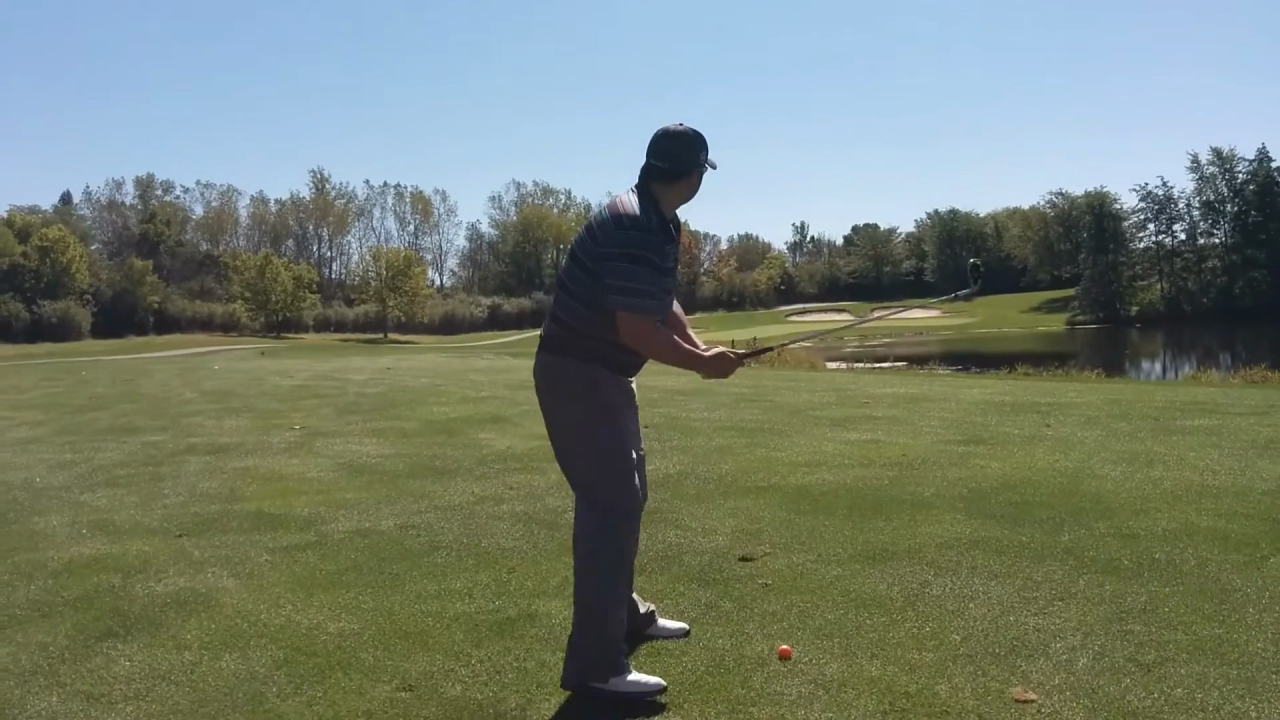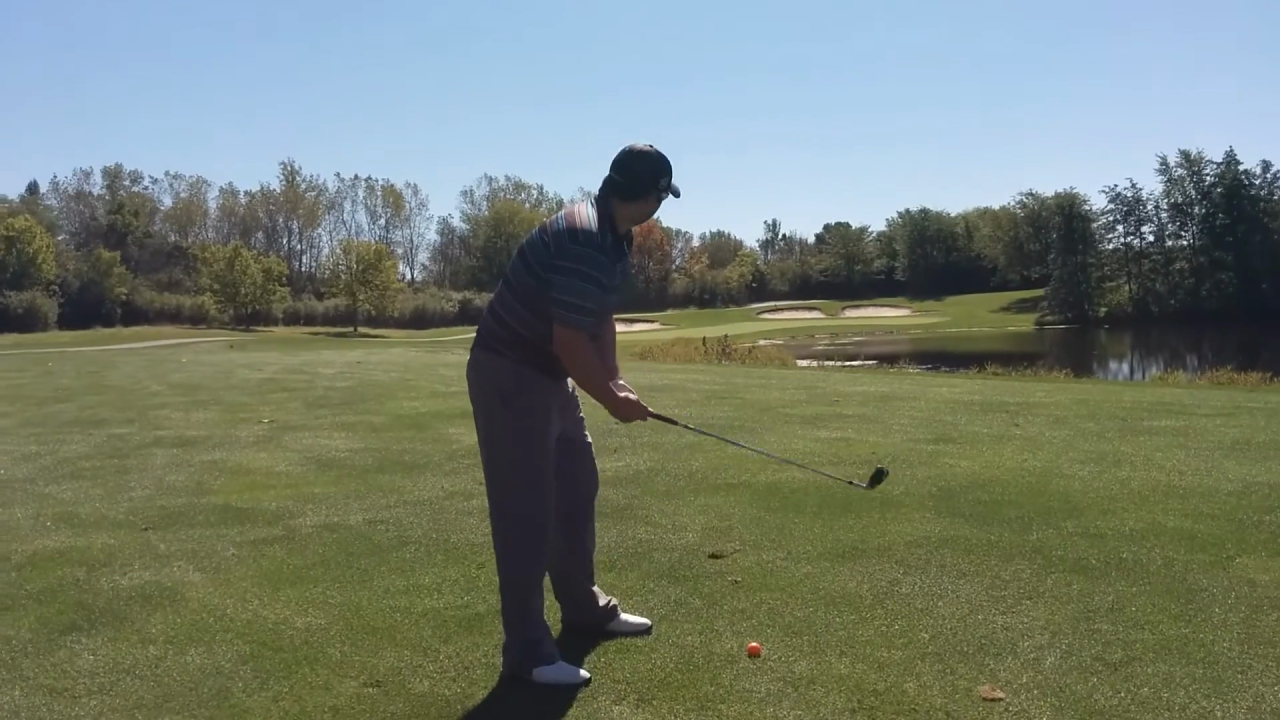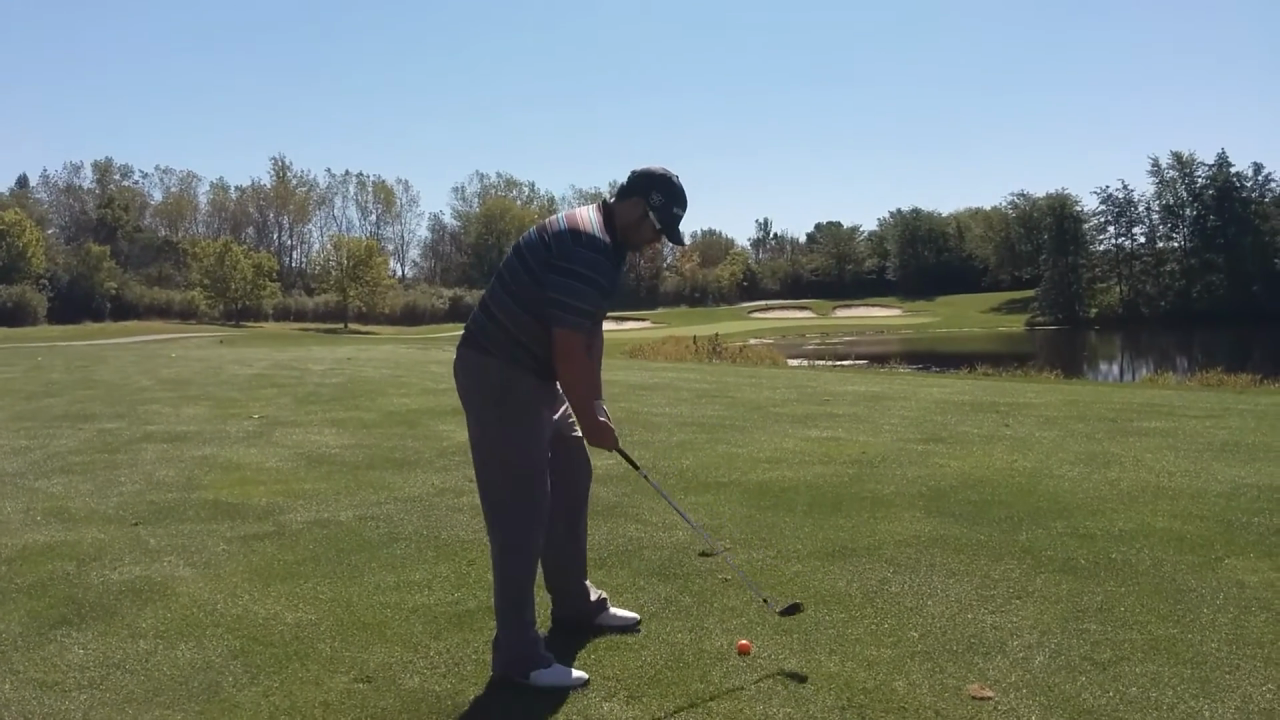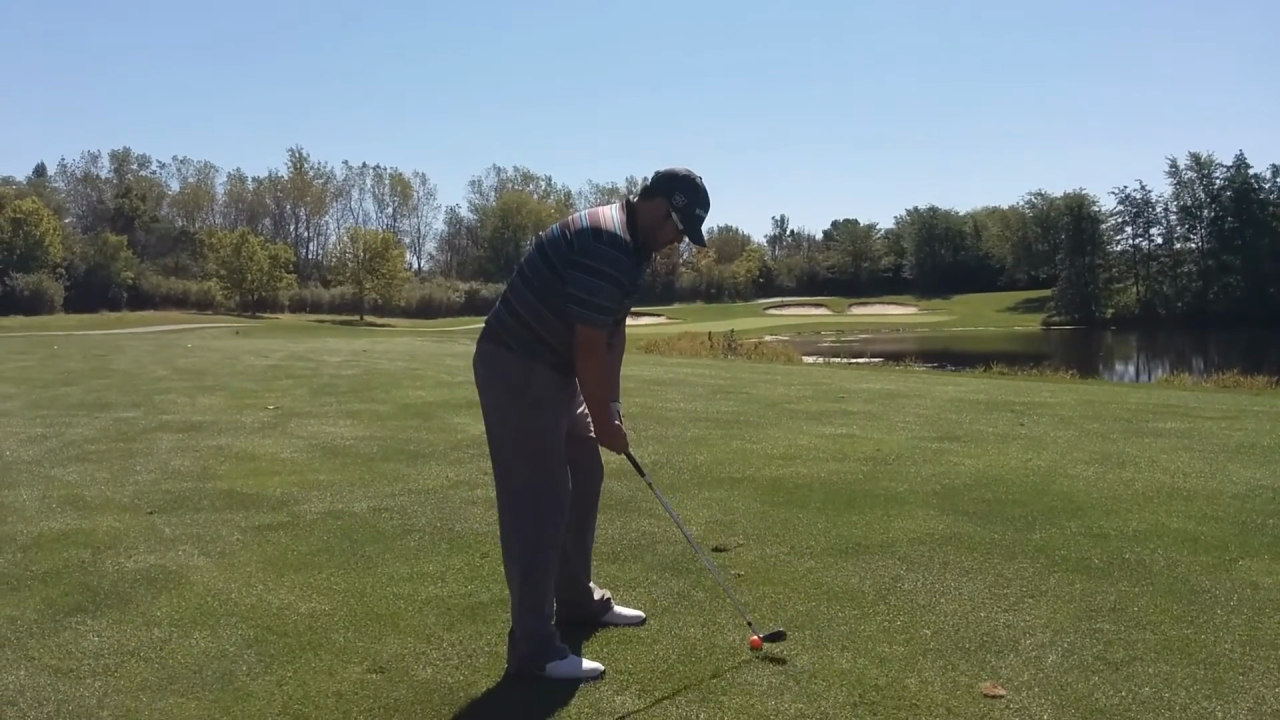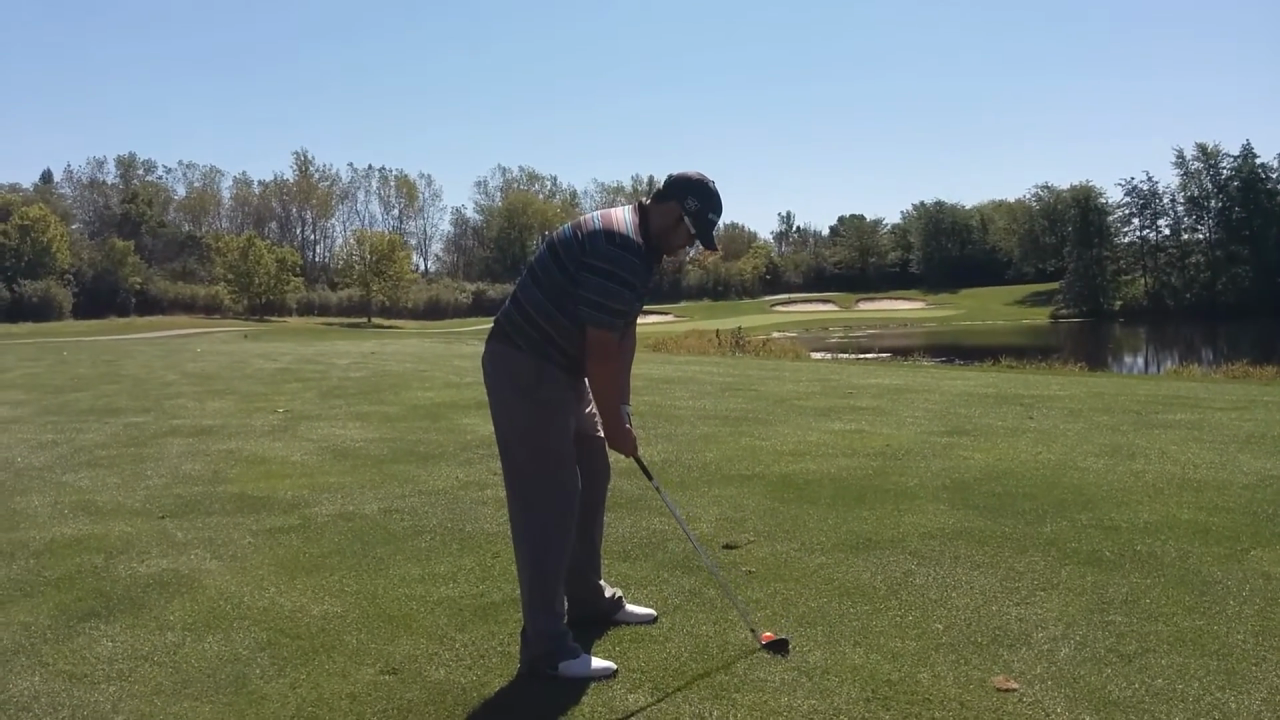
dt=0.7s
person 1, frame 1
left shoulder: (660, 224)
right shoulder: (632, 226)
left elbow: (661, 305)
right elbow: (635, 328)
left wrist: (698, 348)
right wrist: (700, 362)
left hip: (608, 375)
right hip: (576, 376)
left knee: (626, 496)
right knee: (609, 503)
left ankle: (620, 610)
right ankle: (593, 658)
person 1, frame 2
left shoulder: (612, 238)
right shoulder: (583, 243)
left elbow: (601, 319)
right elbow: (570, 342)
left wrist: (615, 382)
right wrist: (611, 400)
left hip: (547, 373)
right hip: (509, 374)
left knee: (577, 488)
right knee: (527, 507)
left ankle: (583, 606)
right ankle: (526, 647)
person 1, frame 3
left shoulder: (604, 242)
right shoulder: (585, 246)
left elbow: (588, 333)
right elbow: (570, 349)
left wrist: (596, 404)
right wrist: (590, 419)
left hip: (533, 372)
right hip: (497, 373)
left knee: (571, 476)
right knee: (520, 505)
left ankle: (575, 601)
right ankle: (517, 650)
person 1, frame 4
left shoulder: (629, 244)
right shoulder: (606, 244)
left elbow: (612, 333)
right elbow: (590, 347)
left wrist: (611, 407)
right wrist: (604, 421)
left hip: (552, 367)
right hip: (516, 367)
left knee: (582, 479)
right knee: (538, 499)
left ankle: (576, 598)
right ankle: (532, 644)
person 1, frame 5
left shoulder: (637, 245)
right shoulder: (618, 246)
left elbow: (622, 335)
right elbow: (601, 349)
left wrist: (622, 410)
right wrist: (614, 424)
left hip: (561, 366)
right hip: (525, 367)
left knee: (589, 478)
right knee: (547, 497)
left ankle: (589, 597)
right ankle: (545, 643)
